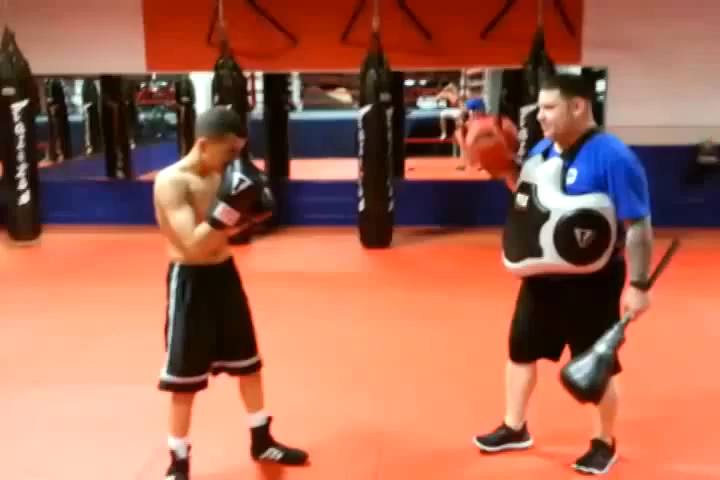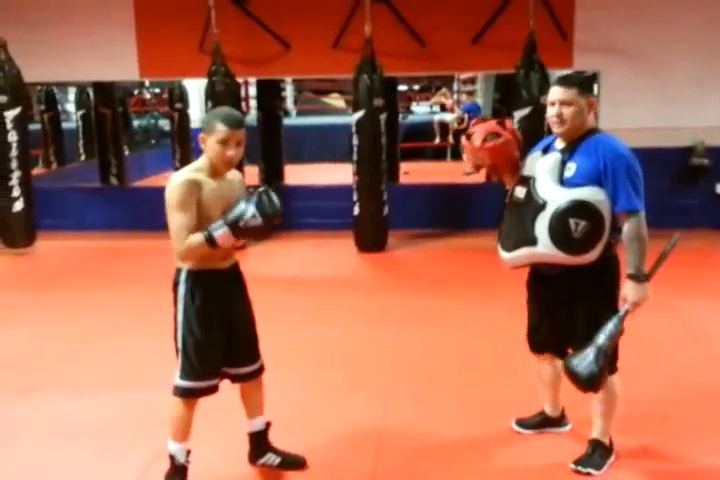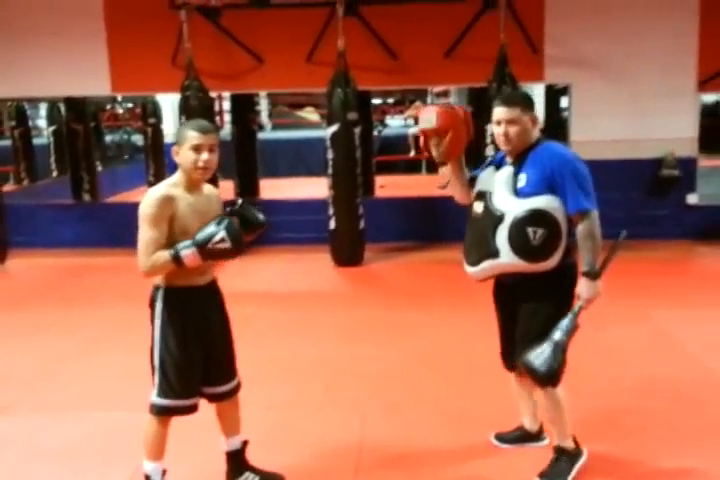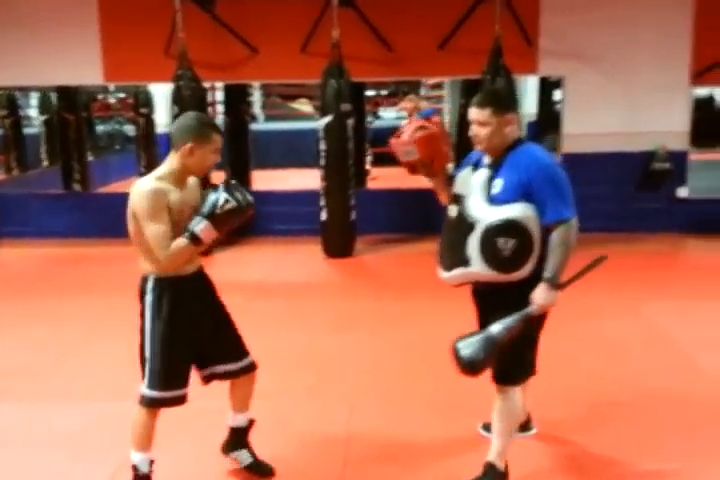
dt=0.4s
person 1, frame 1
left shoulder: (612, 157)
right shoulder: (542, 150)
left elbow: (637, 225)
right elbow: (525, 197)
left wrist: (638, 285)
right wrist: (502, 167)
left hip: (592, 281)
right hip: (543, 276)
right knee: (521, 349)
left ankle: (603, 442)
right ankle: (515, 428)
person 1, frame 2
left shoulder: (610, 155)
right shoulder: (544, 147)
left elbow: (633, 221)
left wrist: (637, 276)
left hip: (590, 275)
right hip: (545, 271)
right knee: (545, 347)
left ankle: (602, 442)
right ankle: (552, 412)
person 1, frame 3
left shoulder: (557, 161)
right shoulder: (498, 162)
left elbow: (587, 220)
right elbow: (466, 196)
left wrist: (588, 275)
right wrist: (450, 158)
left hip: (548, 282)
right hip: (509, 280)
right knee: (516, 362)
left ankle: (567, 448)
right ankle: (530, 428)
person 1, frame 4
left shoulder: (537, 165)
right shoulder: (477, 159)
left elbow: (565, 227)
right elbow: (451, 197)
left wrist: (550, 283)
right wrist: (434, 169)
left hip: (522, 288)
right hip: (487, 283)
left knee: (507, 374)
right knee: (506, 363)
right ankle: (518, 419)
person 2, frame 1
left shoulder: (221, 174)
right shoulder: (171, 182)
right elbow: (194, 243)
left wrist: (248, 212)
right wrist: (227, 206)
left hip: (225, 273)
right hip: (190, 282)
left knee: (248, 363)
right knee: (185, 379)
left ankle: (262, 441)
person 2, frame 2
left shoulder: (234, 179)
right shoulder: (184, 184)
right elbow: (182, 248)
left wrist: (259, 220)
right wrist: (231, 227)
left hip: (231, 279)
right hip: (198, 286)
left knee: (250, 369)
right knee: (191, 383)
left ankle: (260, 447)
person 2, frame 3
left shoulder: (213, 195)
right shoulder: (159, 200)
right elbow: (147, 265)
left wrist: (240, 234)
right wrist: (197, 246)
left hip: (210, 297)
right hip: (176, 304)
left knee: (227, 388)
right knee: (166, 401)
person 2, frame 4
left shoulder: (193, 184)
right shoulder: (149, 192)
right elbow: (169, 255)
left wrist: (223, 216)
right wrist: (209, 219)
left hip: (198, 285)
right hip: (164, 294)
left knee: (243, 365)
right knee: (155, 395)
left ankle: (236, 443)
